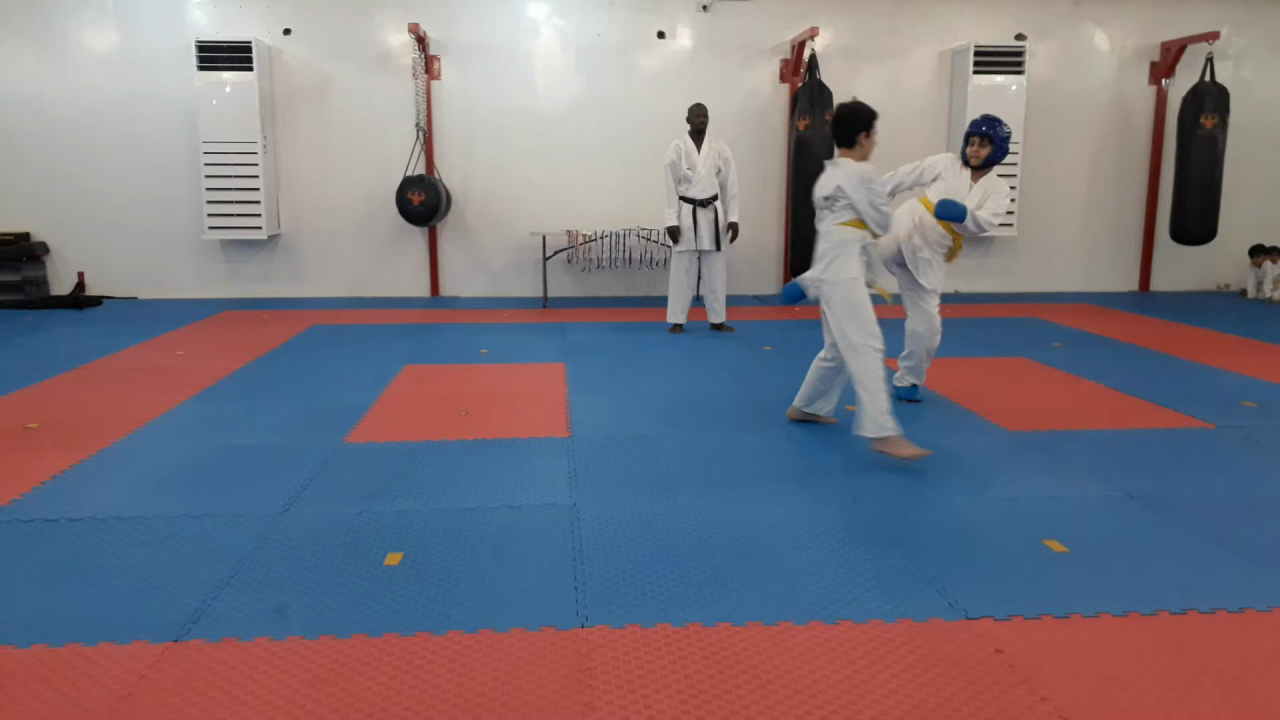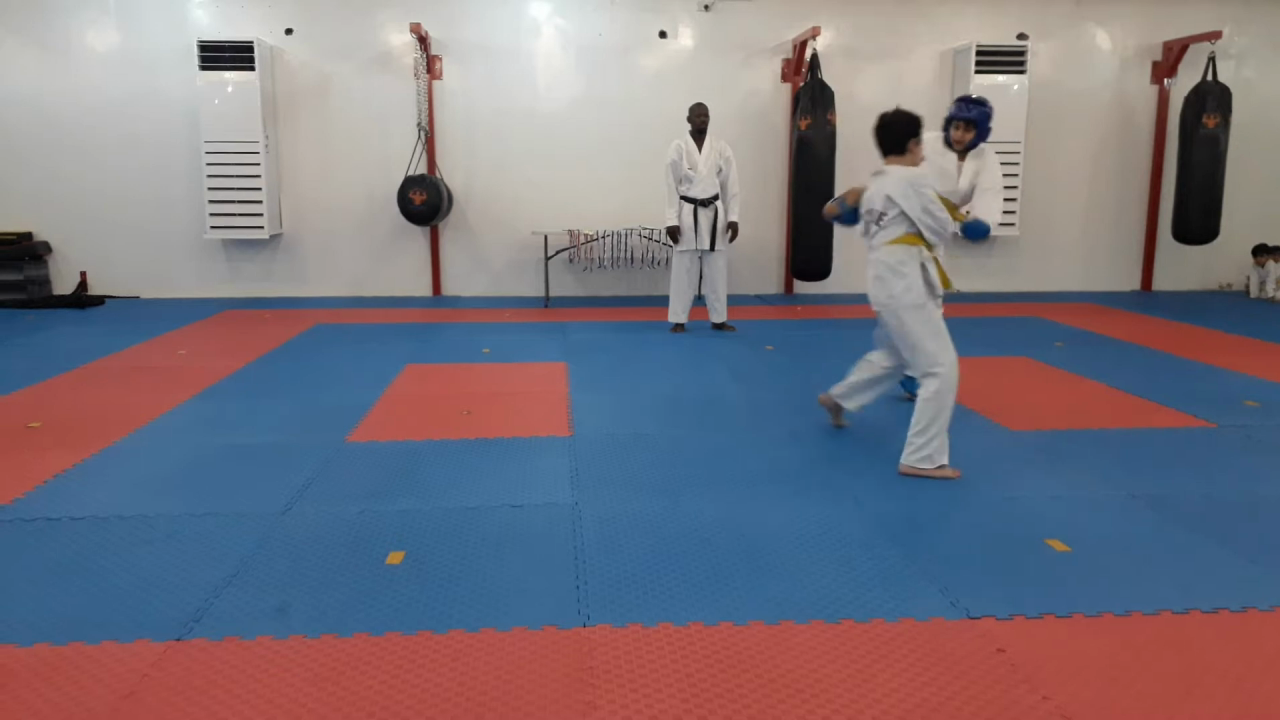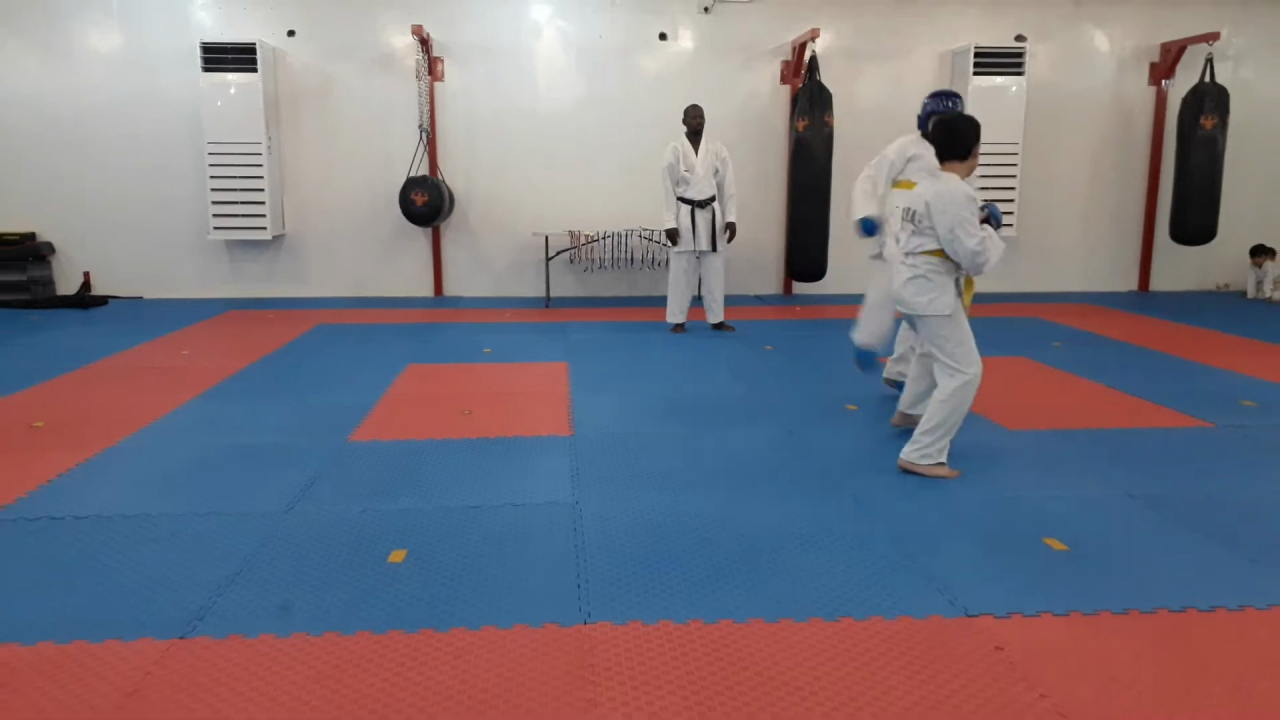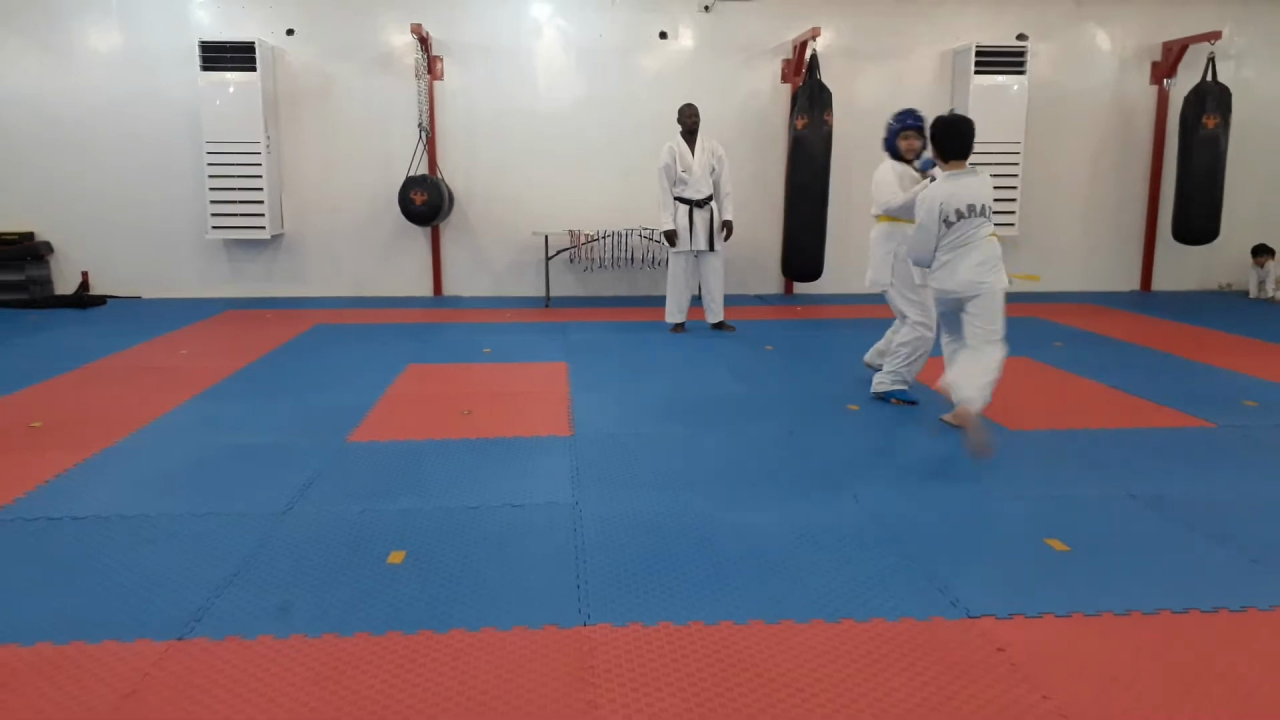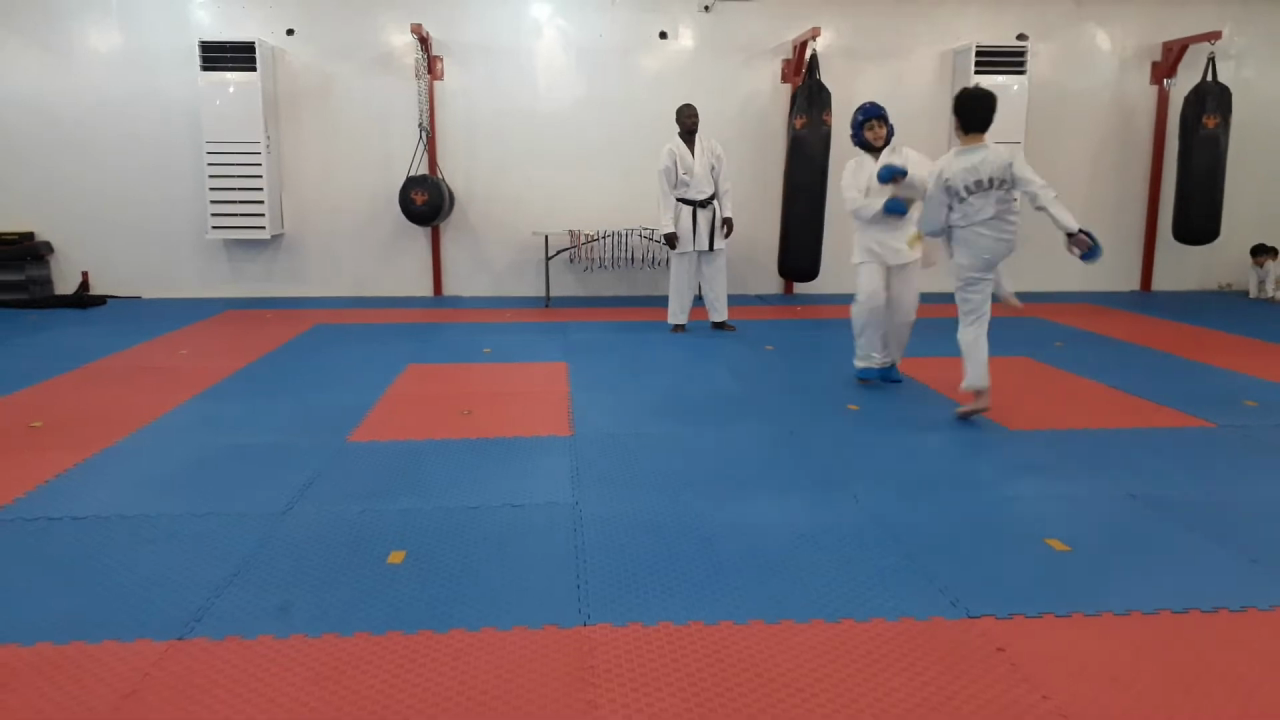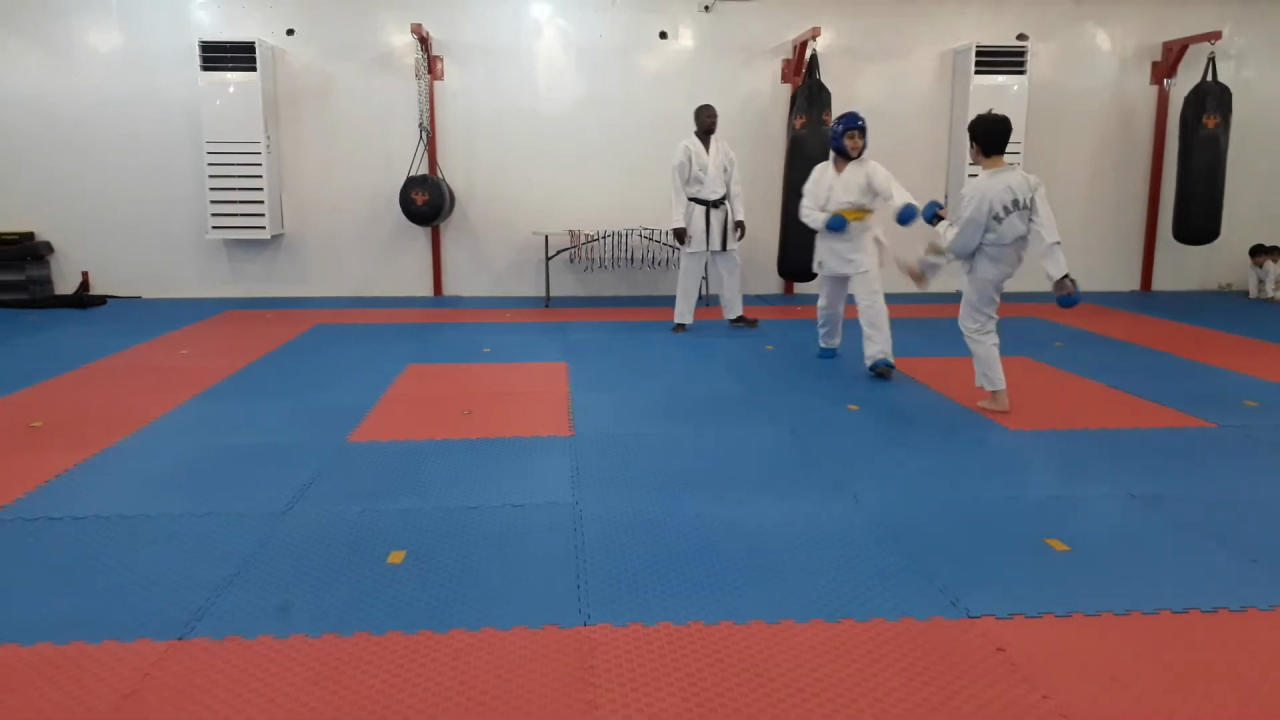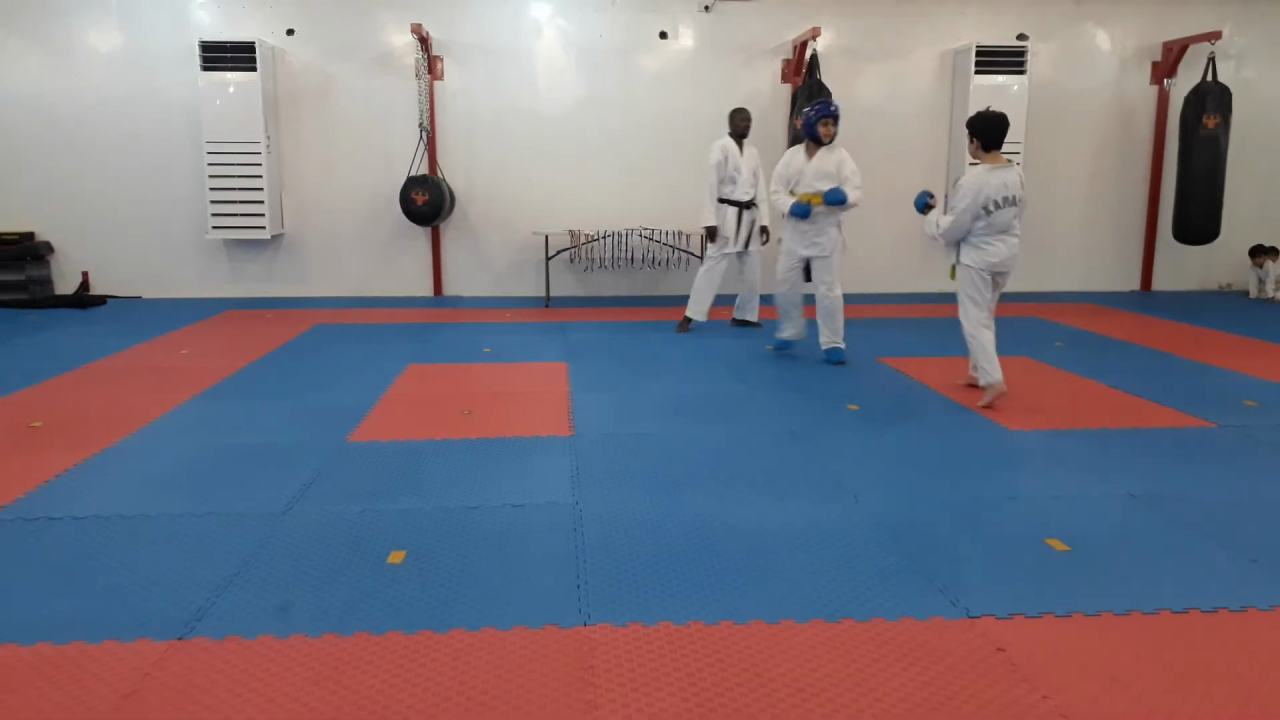
dt=0.3s
person 1, frame 1
left shoulder: (826, 179)
right shoulder: (859, 173)
right elbow: (880, 222)
left hip: (833, 270)
right hip: (842, 271)
left knee: (837, 347)
right knee: (865, 346)
left ankle: (807, 406)
right ankle: (883, 432)
person 1, frame 2
left shoulder: (873, 188)
right shoulder: (912, 179)
right elbow: (940, 229)
right wrist: (943, 211)
left hip: (889, 286)
right hip: (907, 290)
left knee: (891, 358)
right knee: (940, 369)
left ankle: (838, 398)
right ankle: (922, 459)
person 1, frame 3
left shoulder: (919, 188)
right shoulder: (957, 195)
left elbow: (897, 233)
right elbow: (976, 259)
right wrist: (989, 230)
left hip: (905, 286)
right hip: (932, 293)
left knee: (932, 351)
right knee: (962, 373)
left ankle: (909, 412)
right ankle: (920, 455)
person 1, frame 4
left shoulder: (932, 195)
right shoulder: (983, 184)
left elbow: (920, 255)
left hip: (946, 282)
right hip: (985, 279)
left knee: (955, 342)
right knee: (985, 350)
left ankle: (963, 407)
right ankle: (969, 405)
person 1, frame 5
left shoulder: (944, 169)
right shoulder: (1008, 157)
left elbow: (931, 225)
right elbow: (1039, 190)
left wrist: (933, 200)
right wrist: (1071, 229)
left hip: (971, 252)
right hip: (1004, 239)
left knee: (971, 320)
left ankle: (978, 389)
person 1, frame 6
left shoulder: (976, 191)
right shoulder: (1028, 181)
left elbow: (961, 246)
right elbow: (1044, 227)
left wrist: (943, 224)
right wrist: (1060, 274)
left hip: (988, 266)
right hip: (1008, 258)
left knee: (978, 326)
left ankle: (998, 394)
right ankle: (922, 270)
person 1, frame 7
left shoulder: (972, 182)
right shoulder: (1016, 175)
left elbow: (951, 230)
left wrist: (931, 213)
left hip: (977, 257)
right hip: (1006, 254)
left knee: (975, 319)
right knee: (983, 314)
left ankle: (993, 381)
right ankle: (979, 372)
person 2, frame 1
left shoulder: (998, 191)
right shoulder: (945, 163)
left elbow: (982, 222)
right elbow: (903, 177)
left wrist: (963, 214)
left hip: (929, 254)
right hip: (907, 230)
left knee: (925, 324)
left ankle: (908, 380)
person 2, frame 2
left shoulder: (986, 159)
right shoulder: (931, 143)
left elbow: (989, 196)
left wrist: (982, 223)
right wrist: (861, 197)
left ankle: (913, 371)
person 2, frame 3
right shoulder: (906, 146)
right elbow: (870, 179)
right wrist: (865, 214)
right knee: (891, 289)
left ankle: (900, 371)
right ankle: (867, 344)
person 2, frame 4
left shoulder: (919, 171)
right shoulder: (888, 171)
right elbow: (893, 204)
left wrist: (939, 176)
right wrist: (929, 187)
left hip: (911, 255)
right hip: (896, 254)
left knee: (914, 320)
right knee: (922, 324)
left ankle: (879, 360)
right ankle: (889, 384)
person 2, frame 5
left shoulder: (905, 155)
right shoulder: (854, 166)
left elbow: (930, 182)
right elbow: (856, 204)
left wrist: (903, 175)
right wrist: (885, 205)
left hip: (904, 239)
right hip: (870, 240)
left knee: (903, 306)
right knee: (870, 301)
left ankle: (886, 361)
right ankle: (867, 360)
person 2, frame 6
left shoulder: (870, 169)
right shoulder: (820, 172)
left elbow: (893, 190)
right elbow: (807, 210)
left wrist: (906, 206)
right wrist: (825, 221)
left hip: (862, 245)
right hip: (830, 245)
left knee: (870, 301)
right knee: (829, 303)
left ankle: (880, 357)
right ankle: (828, 342)
person 2, frame 7
left shoulder: (839, 155)
right shoulder: (792, 155)
left elbow: (854, 190)
right elbow: (776, 190)
left wrist: (843, 198)
right wrist: (792, 206)
left hip: (826, 228)
right hip: (797, 226)
left knee: (828, 288)
right knee: (787, 282)
left ankle: (833, 344)
right ankle: (790, 332)
person 3, frame 1
left shoulder: (720, 148)
right shoulder: (677, 148)
left elbow: (729, 185)
right elbow: (671, 187)
left wrist: (733, 218)
right wrist: (671, 220)
left hip: (713, 214)
right hip: (687, 214)
left knee: (716, 269)
right knee: (682, 269)
left ankle: (717, 319)
right ankle: (677, 320)
person 3, frame 2
left shoulder: (721, 148)
right shoulder: (678, 148)
left elbow: (730, 185)
right elbow: (671, 186)
left wrist: (733, 218)
right wrist: (671, 220)
left hip: (714, 214)
right hip: (688, 214)
left knee: (717, 269)
right knee: (684, 269)
left ankle: (718, 318)
right ankle: (678, 320)
person 3, frame 3
left shoulder: (717, 149)
right shoulder: (675, 150)
left elbow: (727, 186)
right elbow: (669, 189)
left wrist: (730, 218)
right wrist: (670, 223)
left hip: (711, 215)
right hip: (684, 215)
left knee: (714, 269)
right knee: (682, 270)
left ankle: (716, 318)
right ankle: (678, 320)
person 3, frame 4
left shoulder: (713, 148)
right shoulder: (670, 150)
left elbow: (723, 184)
right elbow: (665, 189)
left wrist: (727, 216)
right wrist: (667, 224)
left hip: (708, 214)
right hip: (683, 215)
left knee: (713, 269)
right knee: (680, 270)
left ankle: (716, 318)
right ankle: (678, 319)
person 3, frame 5
left shoulder: (711, 146)
right shoulder: (670, 151)
left elbow: (722, 182)
right elbow: (666, 192)
left wrist: (727, 213)
right wrist: (667, 227)
left hip: (710, 213)
right hip: (685, 215)
left knee: (715, 268)
right knee: (683, 270)
left ankle: (718, 318)
right ankle: (678, 320)
person 3, frame 6
left shoulder: (724, 148)
right shoulder: (686, 148)
left elbow: (734, 185)
right elbow: (678, 188)
left wrist: (739, 216)
right wrist: (678, 222)
left hip: (721, 213)
right hip: (697, 214)
left knee: (730, 266)
right knee: (690, 269)
left ankle: (735, 314)
right ankle: (682, 320)
person 3, frame 7
left shoulder: (753, 152)
right shoulder: (721, 148)
left elbow: (759, 189)
right elbow: (712, 187)
left wrist: (764, 220)
right wrist: (710, 221)
left hip: (749, 215)
right hip: (727, 214)
left knee: (751, 270)
right knee: (713, 266)
left ankle: (743, 315)
right ankle: (691, 316)
